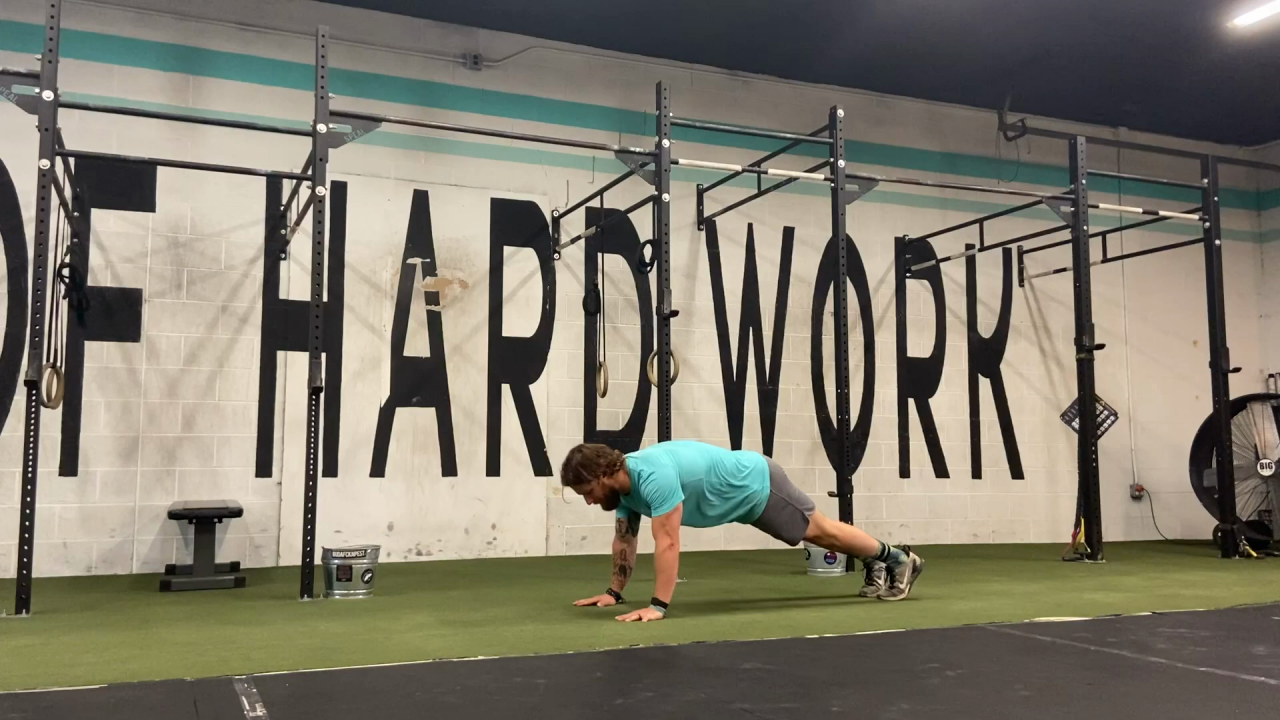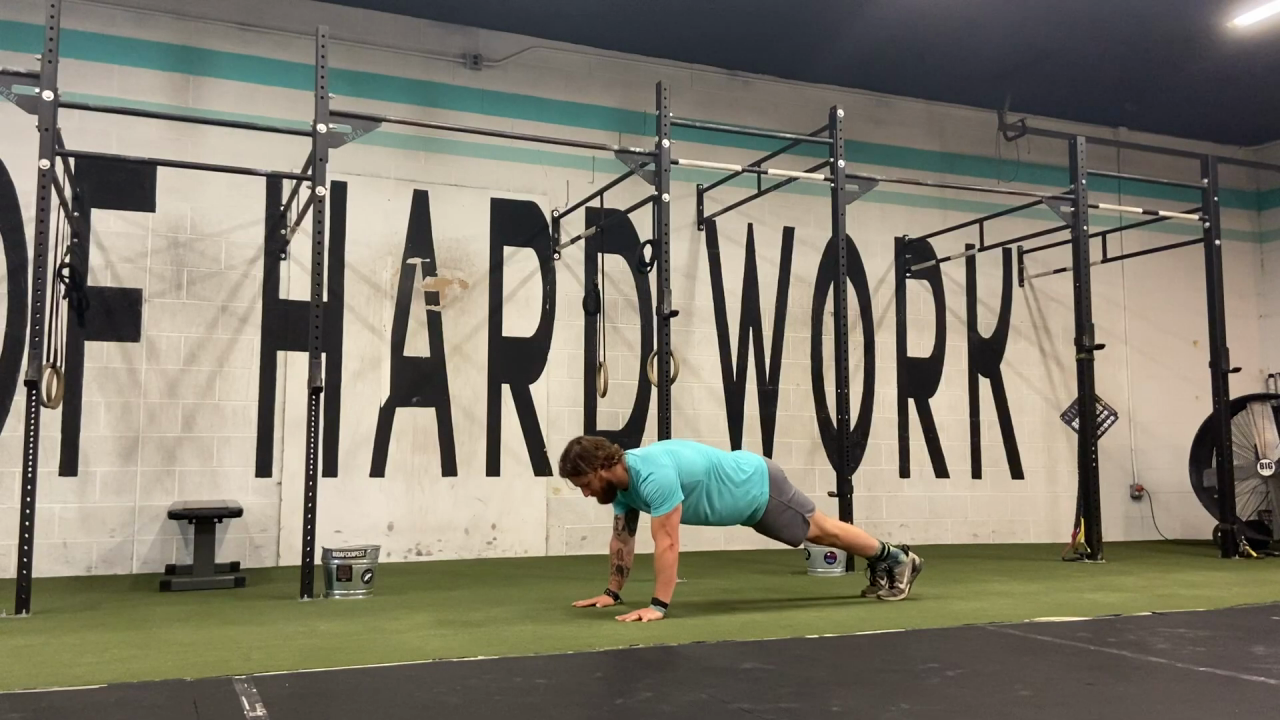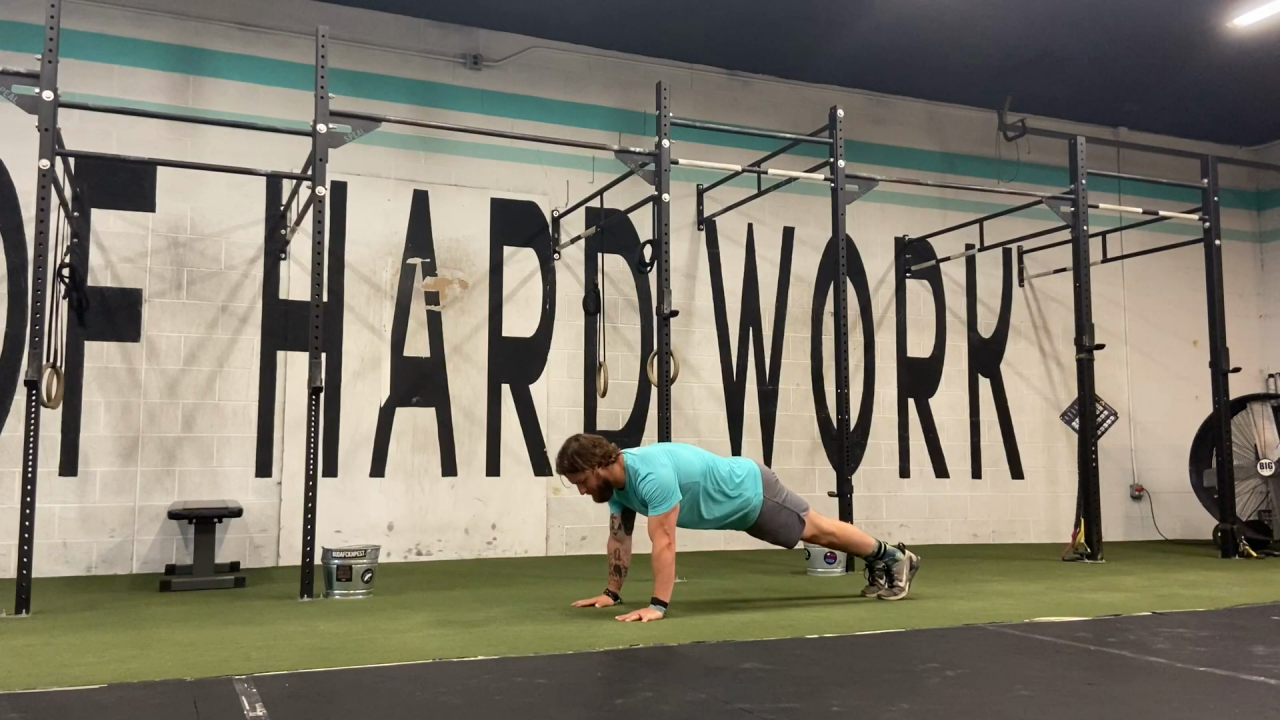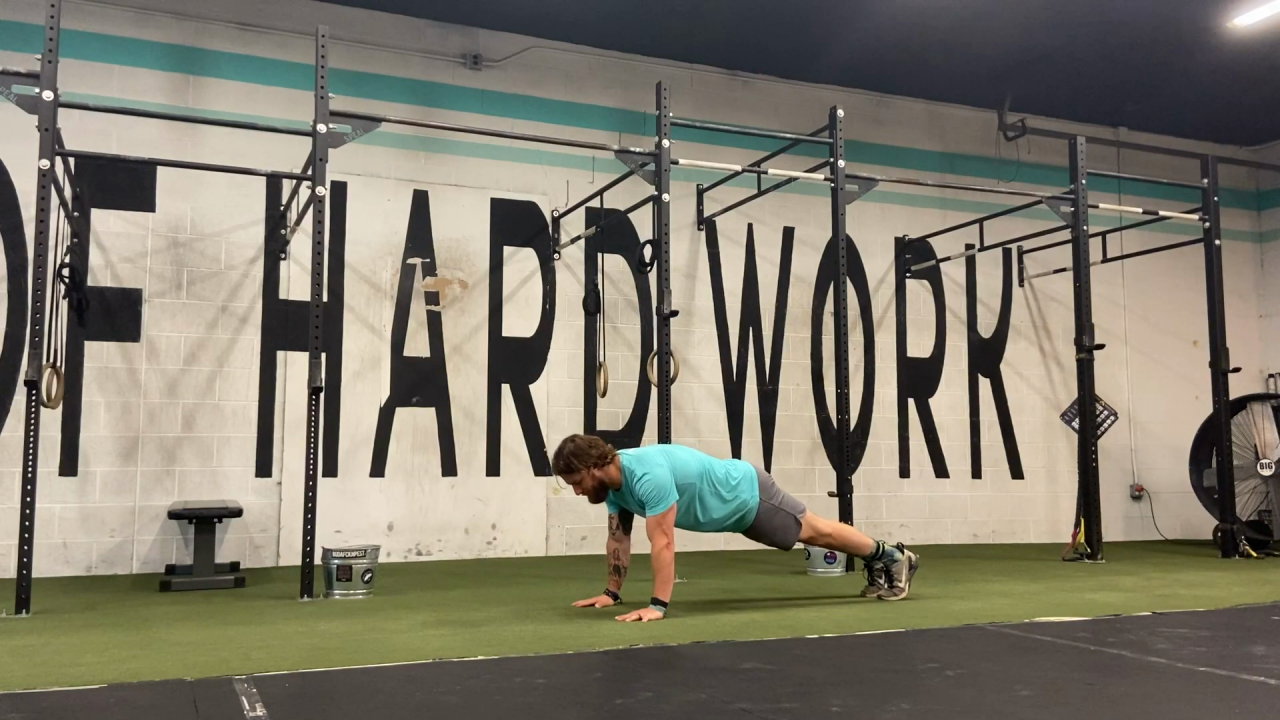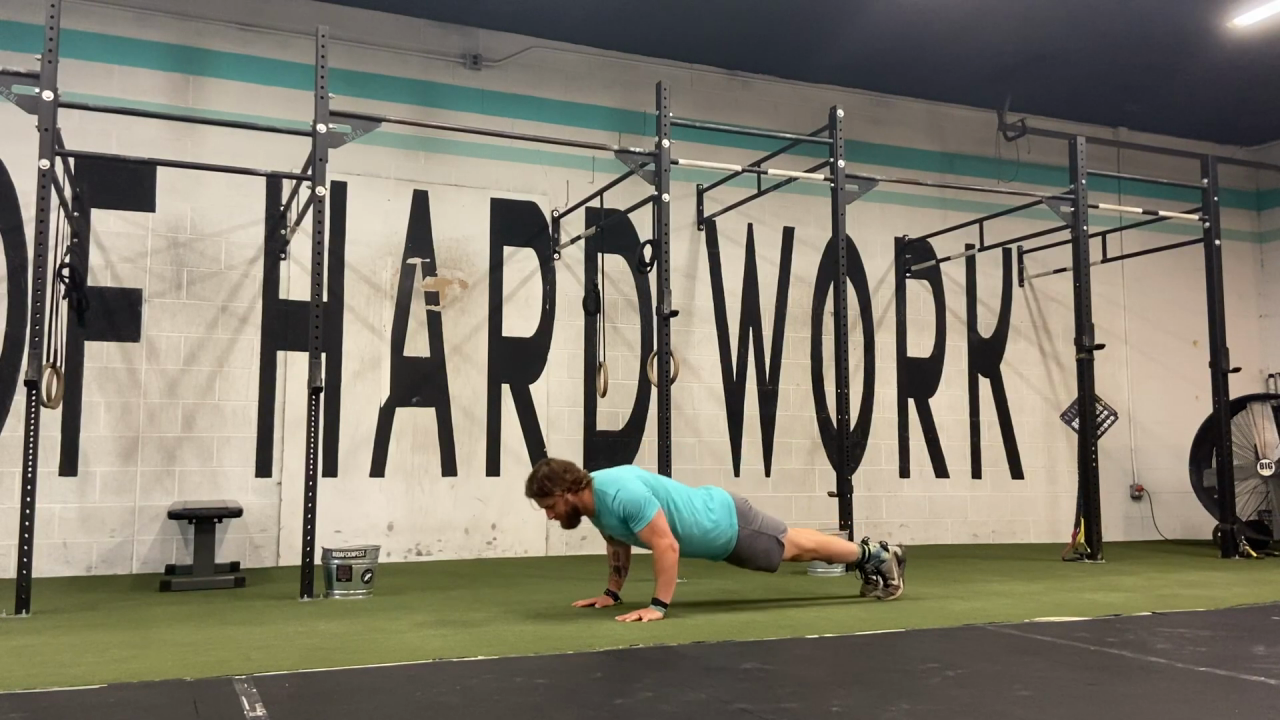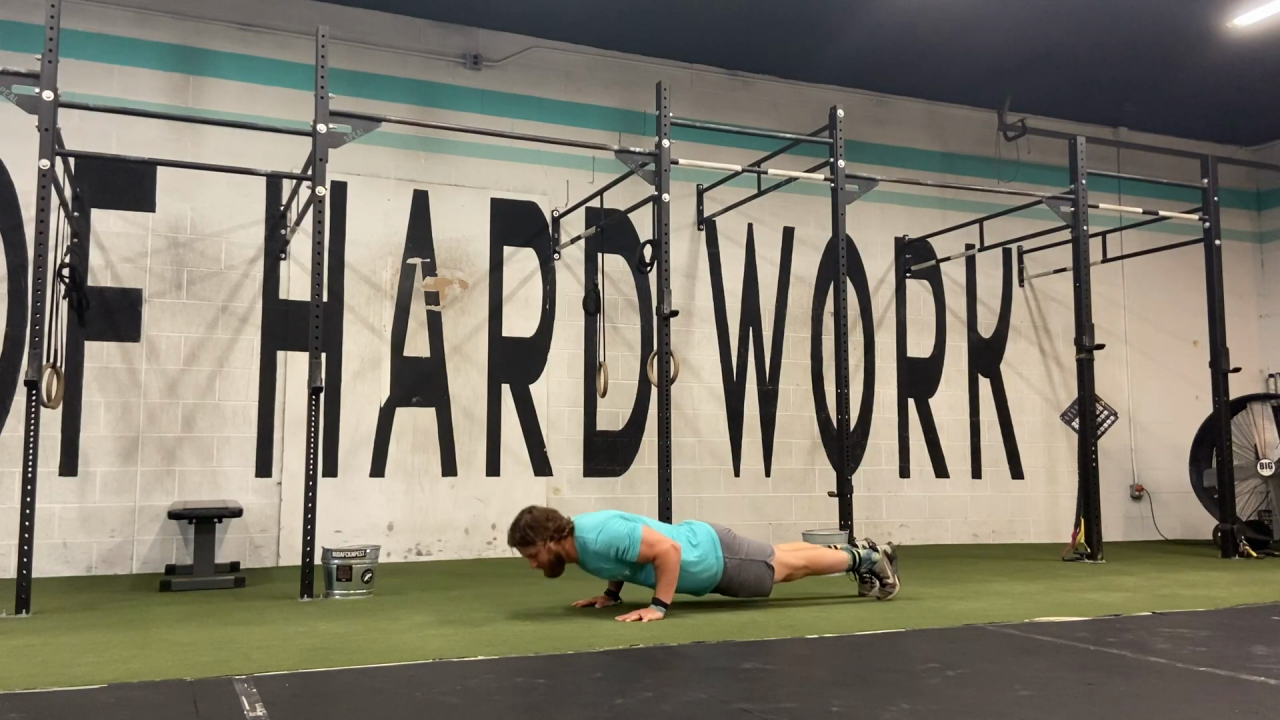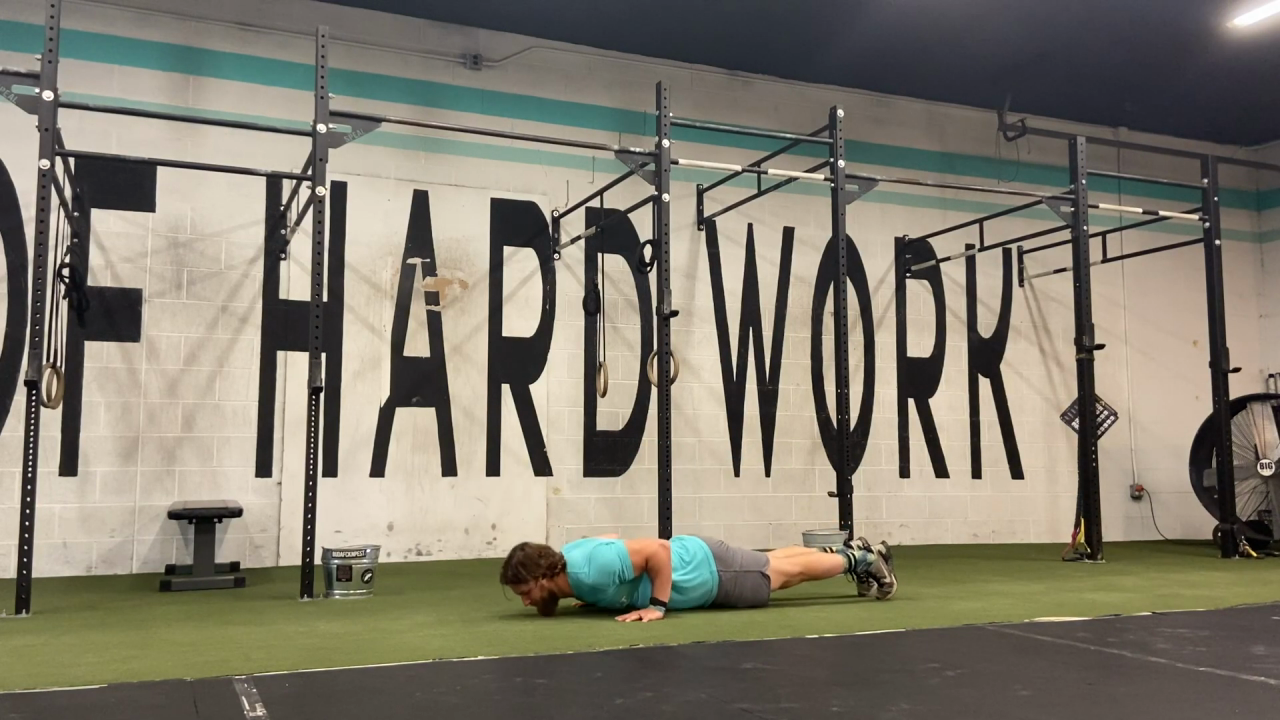
dt=0.4s
person 1, frame 1
left shoulder: (653, 476)
right shoulder: (624, 483)
left elbow: (667, 543)
right elbow: (625, 539)
left wrist: (658, 605)
right wrist: (614, 591)
left hip: (756, 484)
right hip: (742, 493)
left knee: (821, 530)
right knee: (815, 534)
left ankle: (897, 558)
right ankle: (876, 564)
person 1, frame 2
left shoulder: (653, 475)
right shoulder: (621, 478)
left elbow: (667, 544)
right elbow: (622, 537)
left wrist: (658, 605)
right wrist: (612, 592)
left hip: (757, 487)
right hip: (745, 494)
left knee: (823, 531)
right knee: (818, 534)
left ankle: (896, 559)
right ankle: (881, 563)
person 1, frame 3
left shoulder: (652, 474)
right shoulder: (617, 480)
left elbow: (664, 543)
right elbow: (619, 537)
left wrist: (658, 605)
right wrist: (612, 592)
left hip: (750, 492)
right hip: (738, 502)
left knee: (819, 531)
right knee: (816, 535)
left ankle: (893, 557)
right ankle: (878, 562)
person 1, frame 4
left shoulder: (648, 475)
right shoulder: (613, 479)
left elbow: (663, 544)
right elbow: (618, 537)
left wrist: (658, 605)
right wrist: (612, 592)
left hip: (747, 495)
right hip: (735, 503)
left knee: (817, 532)
right knee: (813, 534)
left ankle: (892, 556)
right ankle: (879, 560)
person 1, frame 5
left shoulder: (622, 494)
right shoulder: (594, 498)
left elbow: (666, 547)
right elbow: (618, 543)
left wrist: (659, 605)
right wrist: (611, 592)
left hip: (727, 526)
right hip: (714, 525)
left knee: (800, 548)
right knee: (794, 548)
left ankle: (877, 555)
right ankle: (868, 556)
person 1, frame 6
left shoulder: (599, 538)
right shoulder: (578, 535)
left elbow: (668, 550)
left wrist: (659, 606)
right wrist: (610, 594)
left hip: (713, 558)
right hip: (698, 545)
left knee: (790, 565)
right knee: (780, 558)
left ankle: (867, 558)
right ankle: (854, 549)
person 1, frame 7
left shoulder: (590, 572)
right shoulder: (567, 557)
left elbow: (658, 549)
right elbow: (611, 538)
left wrist: (658, 605)
right wrist: (604, 596)
left hip: (709, 572)
right hip: (692, 557)
left knee: (787, 572)
right knee: (776, 564)
left ankle: (864, 558)
right ankle: (851, 551)
